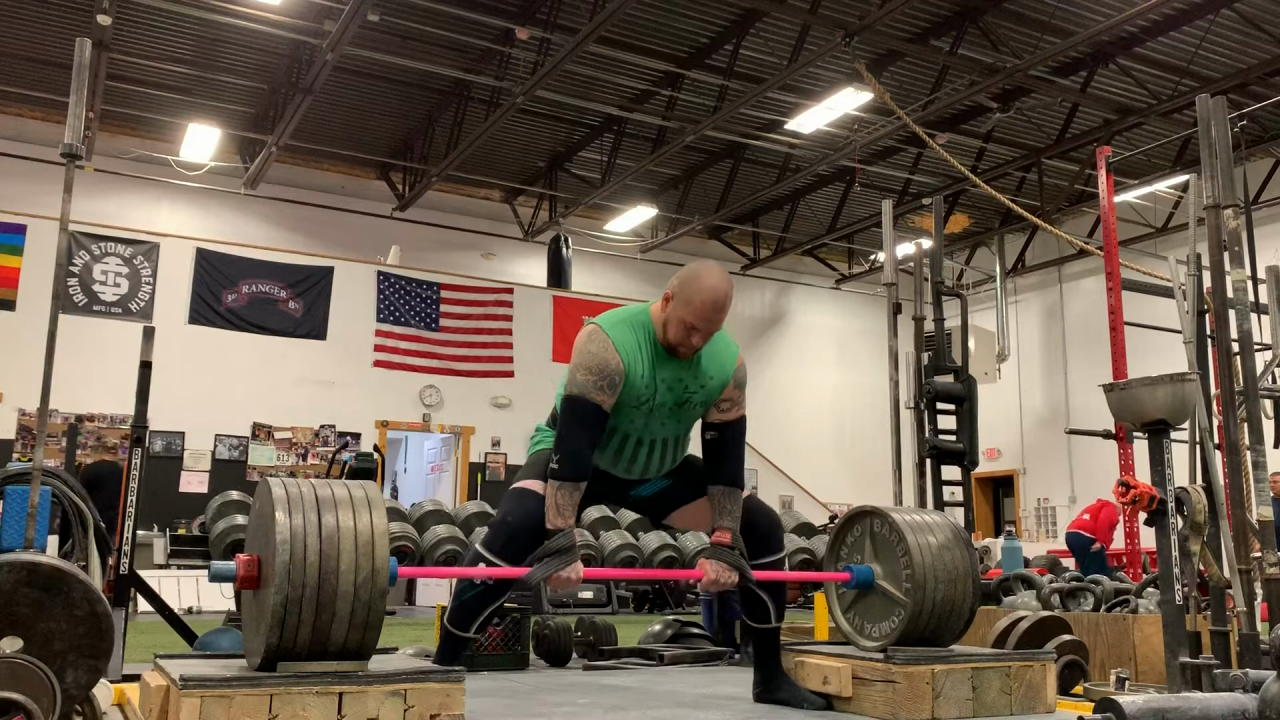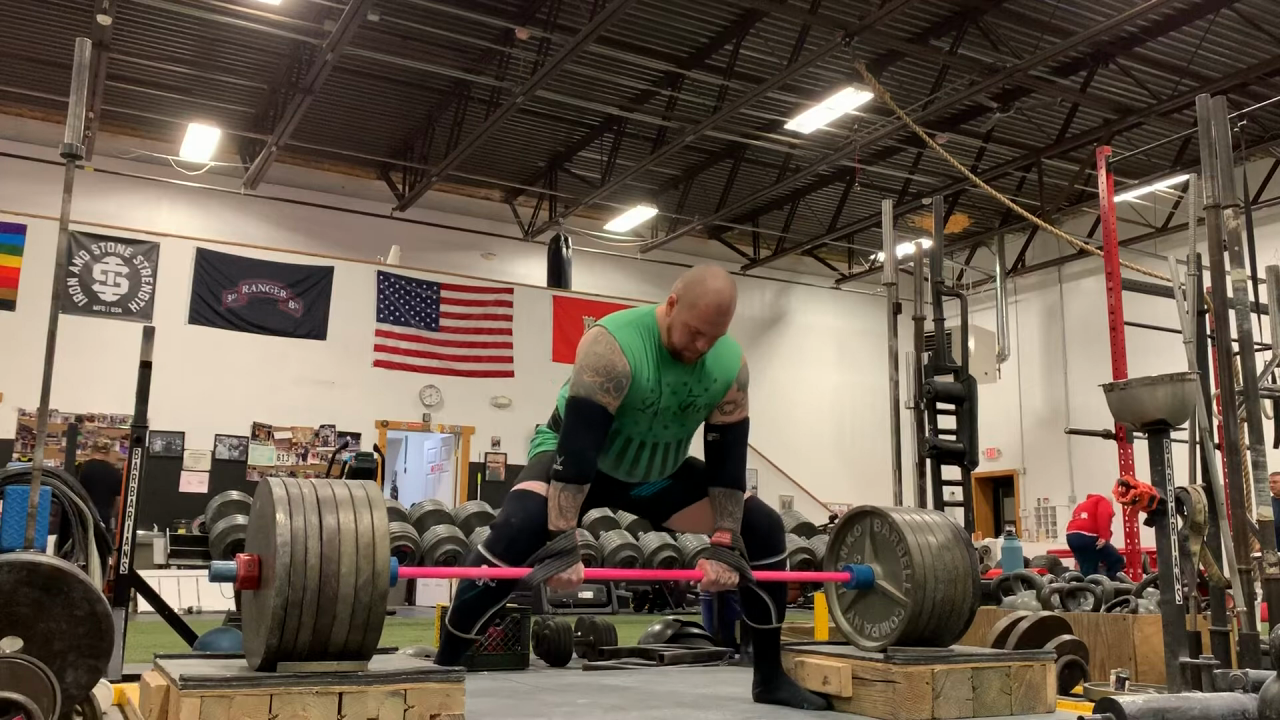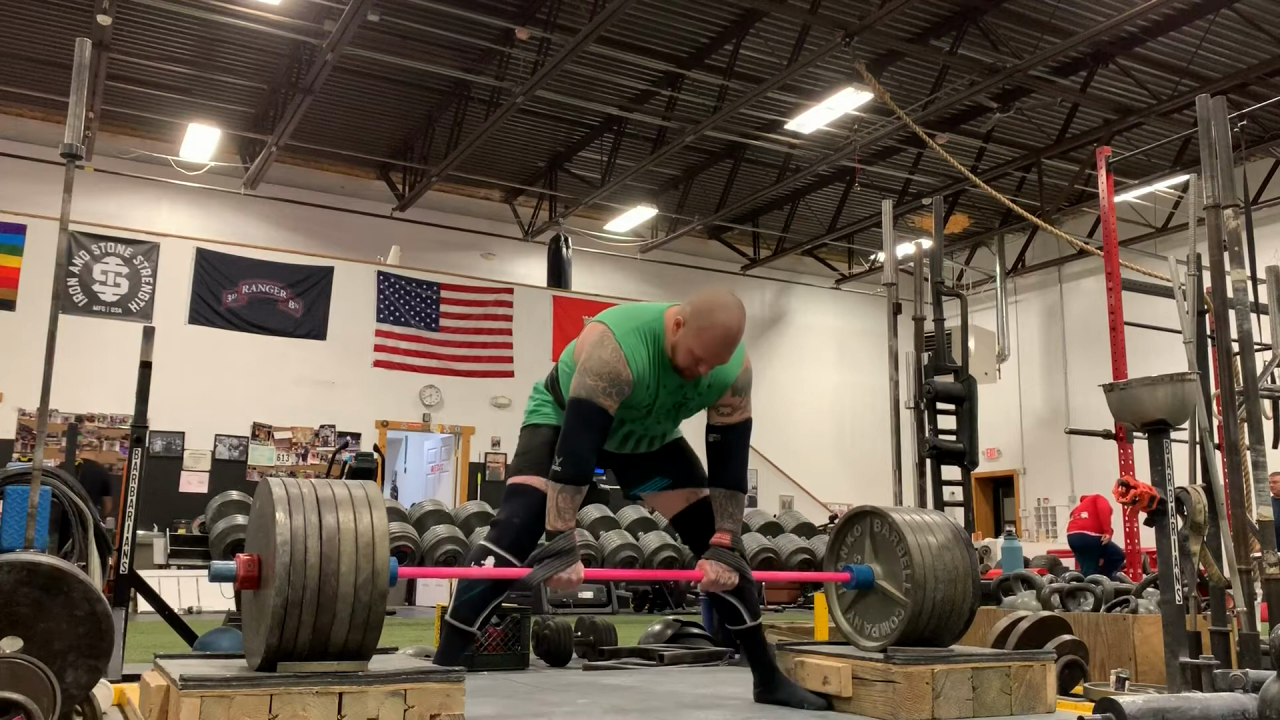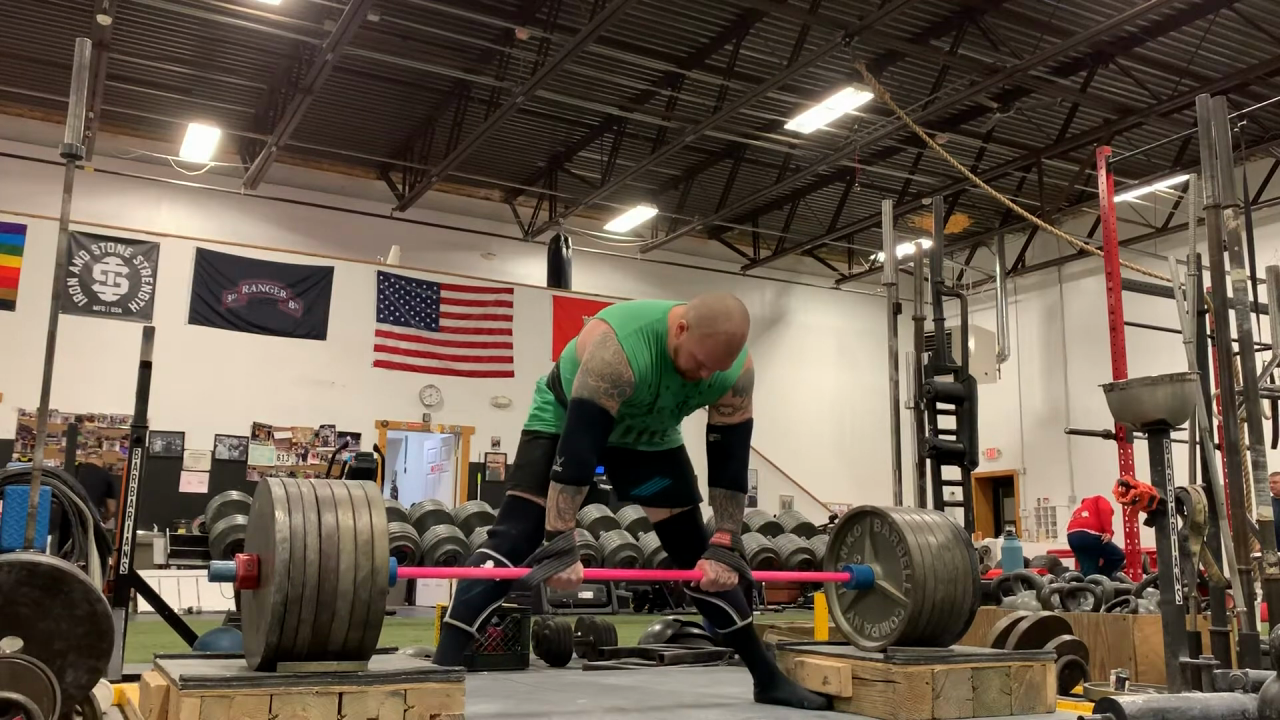
dt=0.4s
person 1, frame 1
left shoulder: (727, 363)
right shoulder: (607, 343)
left elbow: (726, 455)
right elbow: (574, 443)
left wrist: (725, 545)
right wrist: (560, 541)
left hip: (660, 468)
right hip: (576, 450)
left knee: (761, 529)
right knee: (516, 525)
left ankle: (770, 677)
right ankle: (441, 671)
person 1, frame 2
left shoulder: (730, 364)
right shoulder: (612, 345)
left elbow: (728, 457)
right elbow: (578, 444)
left wrist: (725, 546)
right wrist: (563, 543)
left hip: (661, 473)
right hip: (577, 454)
left knee: (765, 531)
right knee: (517, 528)
left ankle: (770, 677)
right ankle: (443, 671)
person 1, frame 3
left shoulder: (734, 369)
right shoulder: (615, 344)
left elbow: (729, 457)
right elbow: (577, 444)
left wrist: (725, 546)
right wrist: (561, 543)
left hip: (652, 439)
right hip: (565, 419)
left knee: (714, 534)
right knee: (517, 526)
left ankle: (767, 677)
right ankle: (443, 672)
person 1, frame 4
left shoulder: (737, 368)
right shoulder: (618, 343)
left elbow: (730, 458)
right elbow: (578, 444)
left wrist: (725, 547)
right wrist: (560, 543)
left hip: (651, 435)
right hip: (567, 419)
left knee: (697, 552)
right knee: (514, 537)
left ankle: (767, 678)
right ankle: (442, 673)
